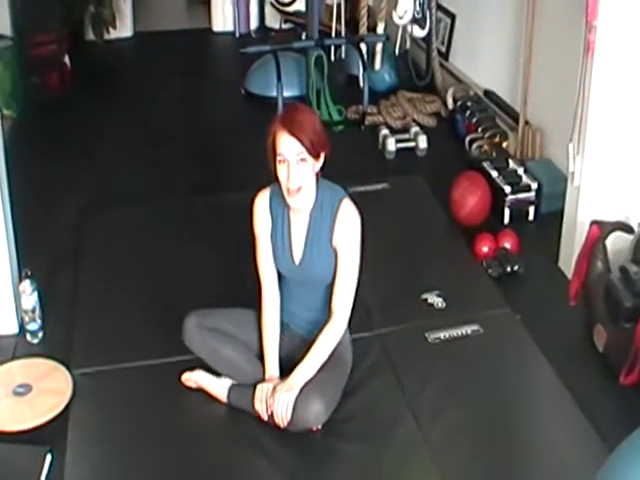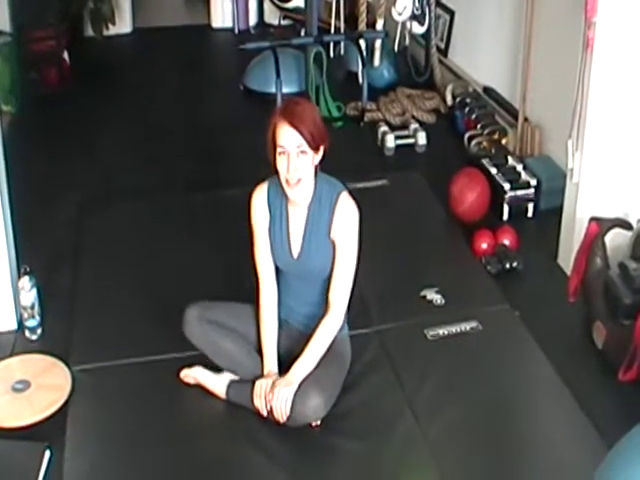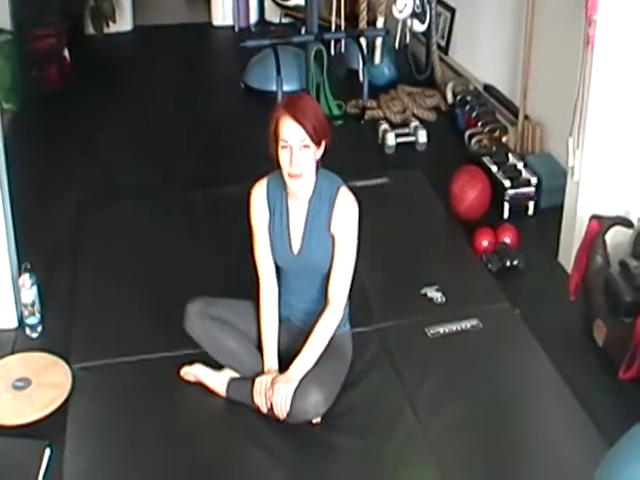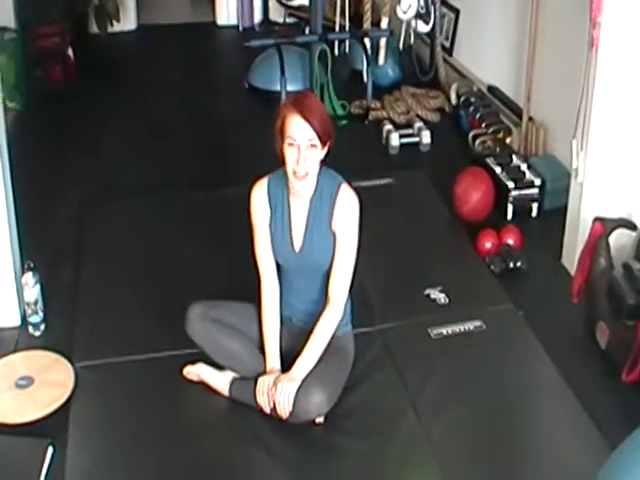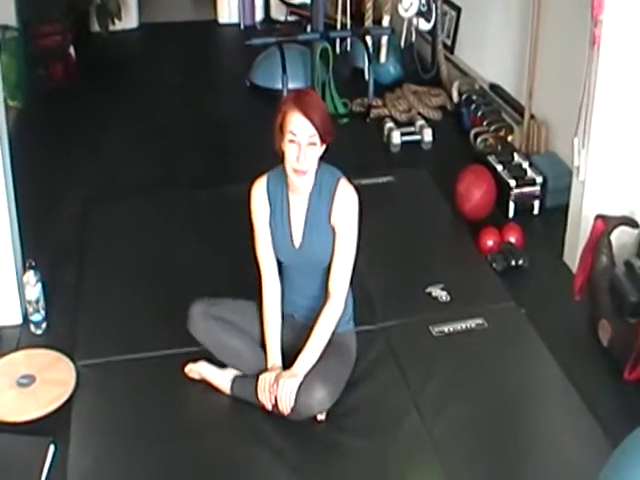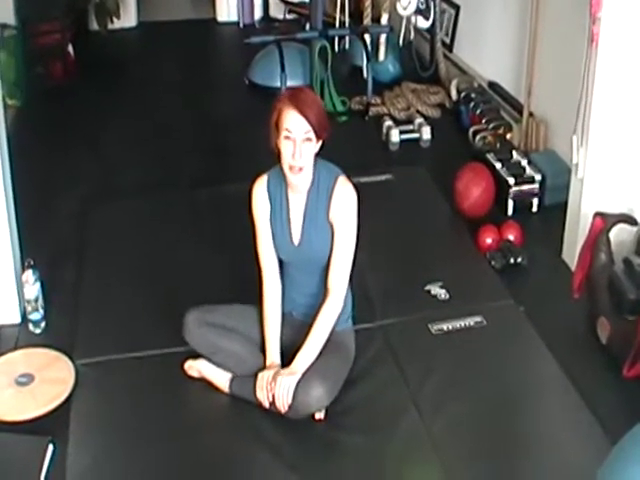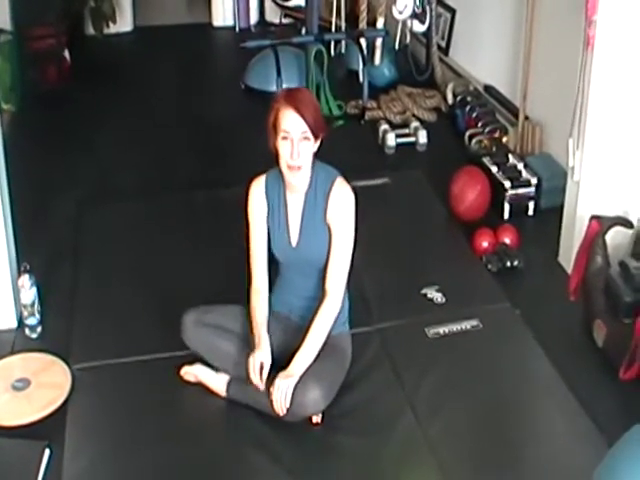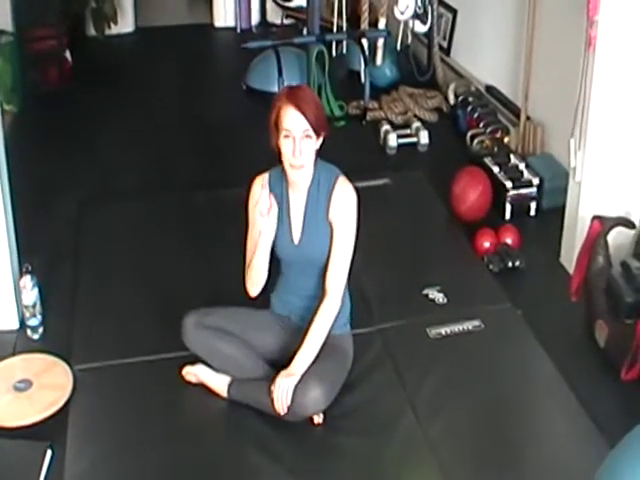
dt=0.2s
person 1, frame 1
left shoulder: (343, 214)
right shoulder: (265, 204)
left elbow: (340, 316)
right elbow: (269, 291)
left wrist: (293, 382)
right wrist: (272, 375)
left hip: (325, 340)
right hip: (281, 326)
left knee: (310, 413)
right knee: (195, 328)
left ankle: (226, 387)
person 1, frame 2
left shoulder: (341, 207)
right shoulder: (262, 198)
left elbow: (337, 309)
right elbow: (267, 286)
left wrist: (292, 378)
right wrist: (270, 370)
left hip: (324, 336)
right hip: (279, 322)
left knee: (308, 406)
right knee: (195, 319)
left ankle: (225, 383)
right ankle: (270, 379)
person 1, frame 3
left shoulder: (341, 202)
right shoulder: (262, 194)
left elbow: (336, 304)
right elbow: (267, 283)
left wrist: (292, 374)
right wrist: (271, 367)
left hip: (325, 333)
right hip: (280, 320)
left knee: (309, 403)
right knee: (196, 315)
left ankle: (225, 381)
person 1, frame 4
left shoulder: (343, 200)
right shoulder: (263, 193)
left elbow: (336, 302)
right elbow: (268, 283)
left wrist: (295, 374)
right wrist: (273, 366)
left hip: (328, 333)
right hip: (283, 321)
left knee: (312, 403)
right knee: (197, 319)
left ankle: (225, 381)
right ankle: (272, 376)
person 1, frame 5
left shoulder: (341, 195)
right shoulder: (262, 190)
left elbow: (337, 297)
right elbow: (270, 280)
left wrist: (297, 370)
right wrist: (275, 363)
left hip: (331, 330)
right hip: (285, 318)
left knee: (315, 398)
right knee: (199, 316)
left ankle: (229, 379)
person 1, frame 6
left shoulder: (340, 192)
right shoulder: (263, 189)
left elbow: (336, 294)
right elbow: (270, 277)
left wrist: (296, 368)
right wrist: (272, 362)
left hip: (330, 328)
right hip: (285, 317)
left knee: (313, 396)
right knee: (195, 324)
left ankle: (228, 379)
person 1, frame 7
left shoulder: (337, 193)
right shoulder: (261, 189)
left elbow: (334, 294)
right elbow: (257, 277)
left wrist: (295, 370)
right wrist: (260, 342)
left hip: (326, 332)
right hip: (280, 320)
left knee: (310, 398)
right knee: (193, 324)
left ankle: (224, 383)
right ankle: (279, 380)
person 1, frame 8
left shoulder: (339, 192)
right shoulder: (264, 187)
left elbow: (334, 293)
right elbow: (253, 287)
left wrist: (296, 369)
right wrist: (265, 233)
left hip: (327, 333)
right hip: (281, 320)
left knee: (311, 398)
right knee: (193, 327)
left ankle: (225, 384)
right ankle: (281, 380)
